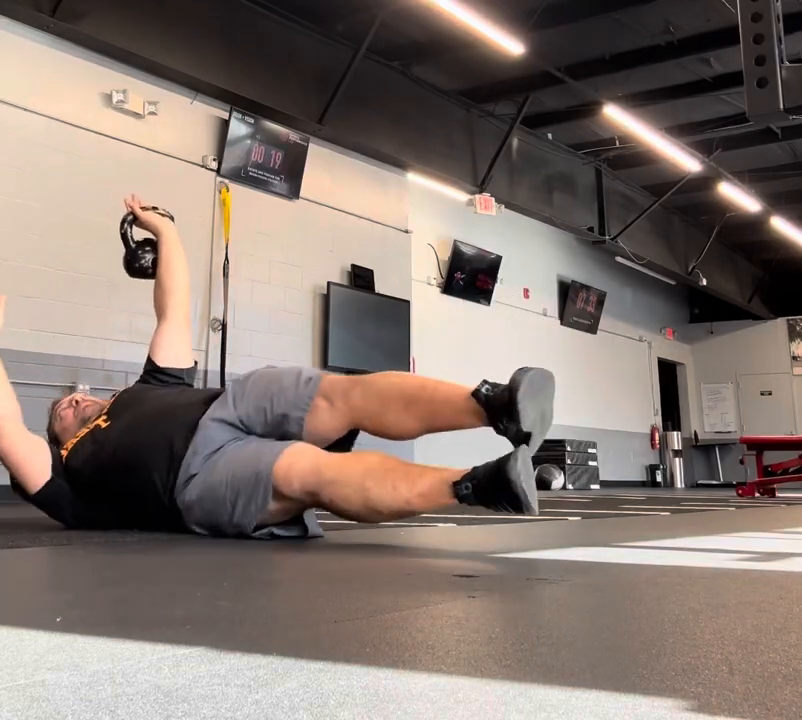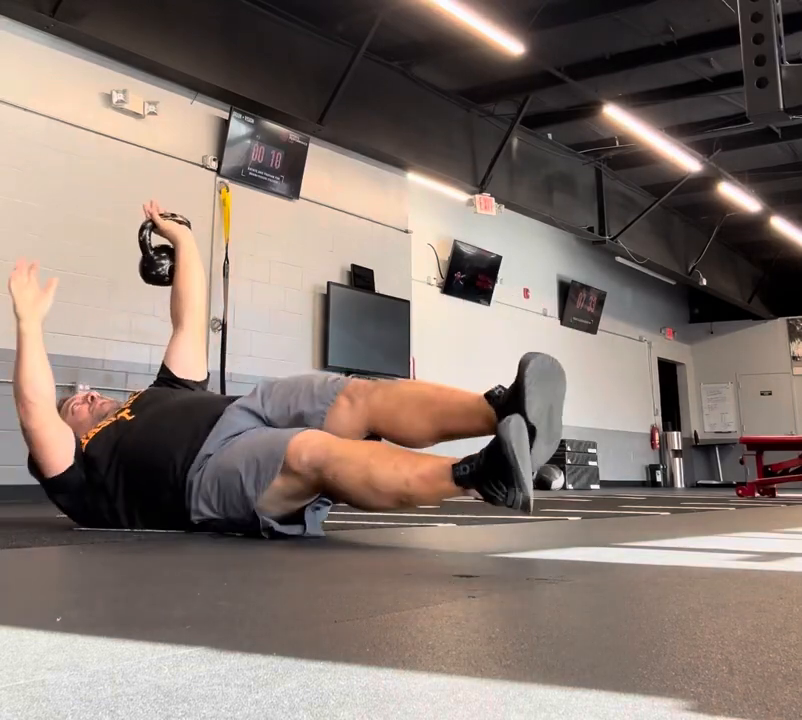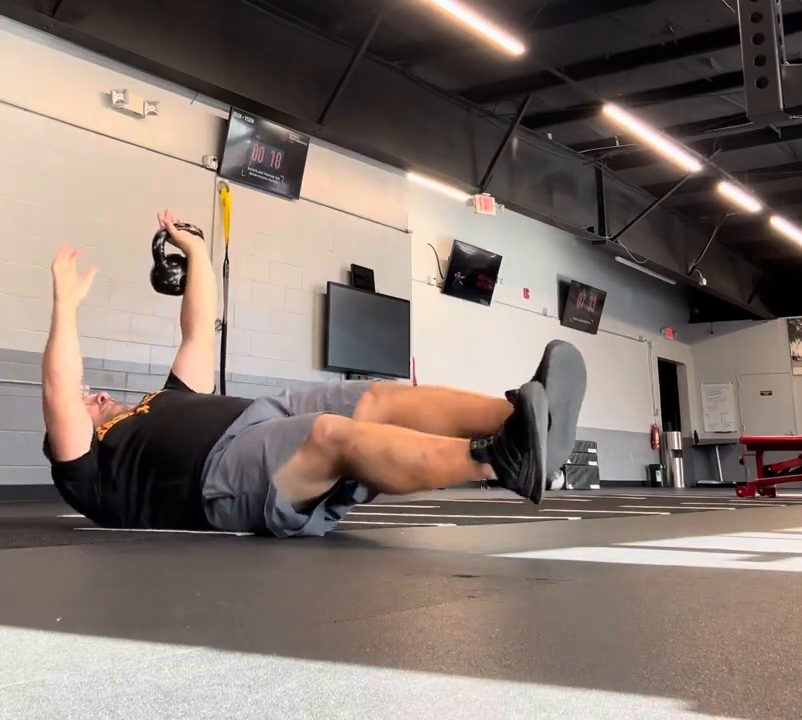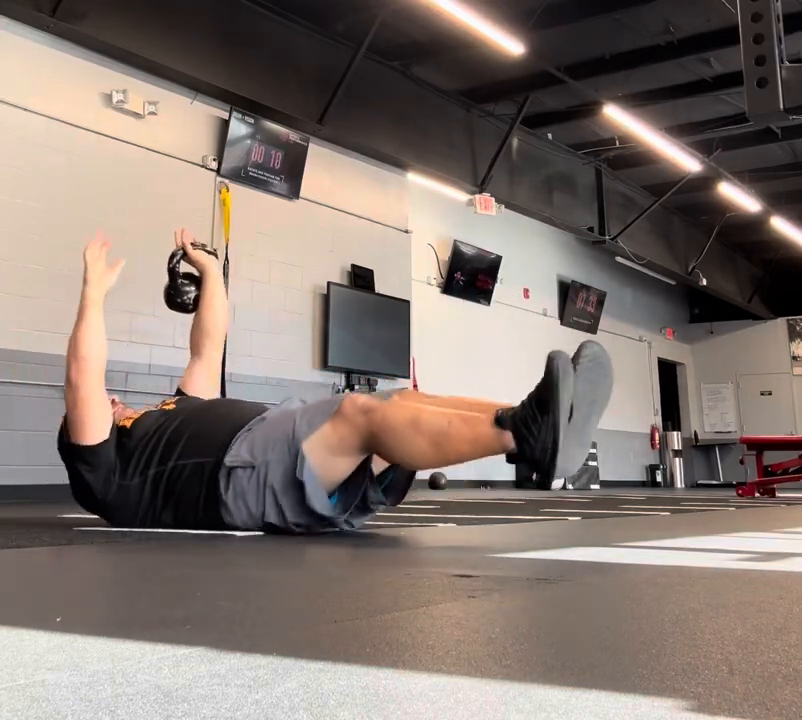
dt=0.3s
person 1, frame 1
left shoulder: (151, 390)
right shoulder: (70, 478)
left elbow: (174, 317)
left wrist: (165, 231)
right hip: (200, 478)
left knee: (346, 395)
right knee: (307, 471)
left ankle: (494, 406)
right ankle: (478, 485)
person 1, frame 2
left shoulder: (159, 398)
right shoulder: (82, 472)
left elbow: (190, 323)
right elbow: (36, 412)
left wrist: (182, 239)
right wrist: (28, 323)
right hip: (212, 471)
left knee: (364, 398)
right knee: (312, 453)
left ankle: (503, 410)
right ankle: (479, 474)
person 1, frame 3
left shoulder: (168, 404)
right shoulder: (91, 473)
left elbow: (198, 336)
right elbow: (60, 393)
left wrist: (195, 251)
right wrist: (65, 304)
right hip: (225, 472)
left knee: (386, 399)
right knee: (335, 434)
left ankle: (522, 416)
right ankle: (500, 457)
person 1, frame 4
left shoulder: (175, 414)
right shoulder: (103, 470)
left elbow: (208, 353)
right elbow: (83, 378)
left wrist: (209, 270)
right wrist: (94, 290)
left hip: (284, 437)
right hip: (247, 467)
left knee: (405, 404)
right knee: (363, 411)
left ankle: (533, 422)
right ankle: (522, 432)
